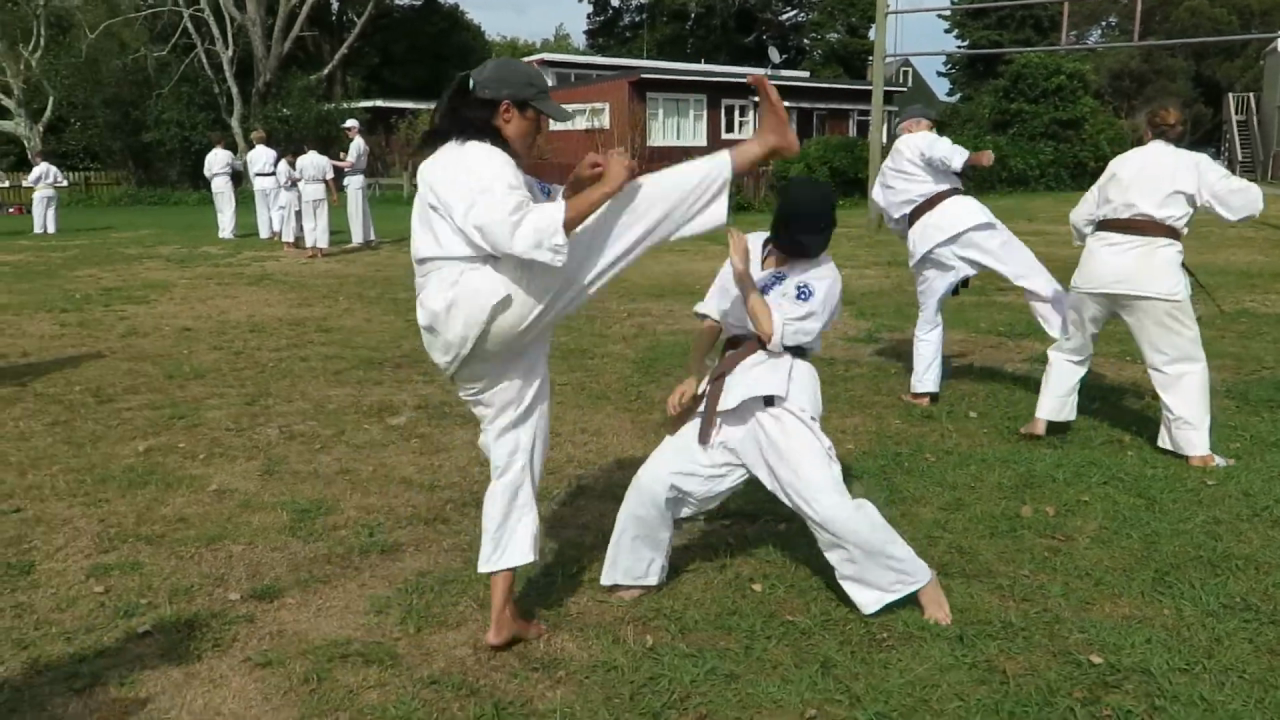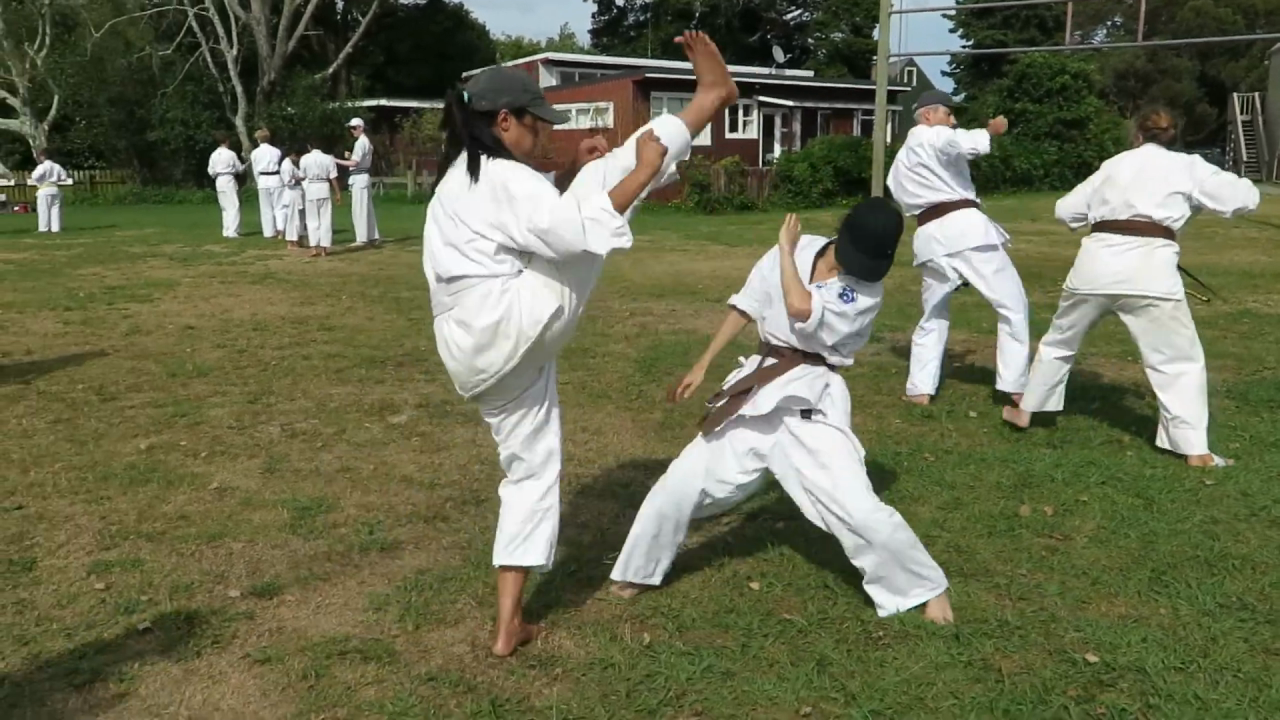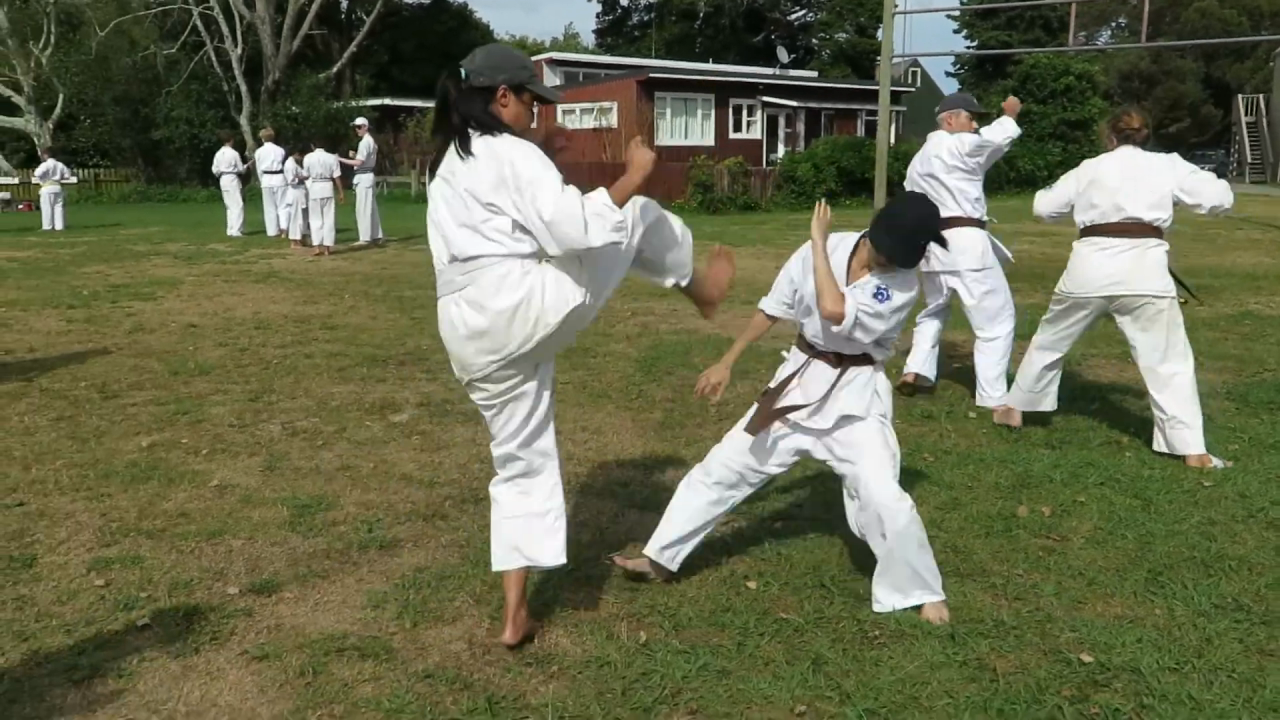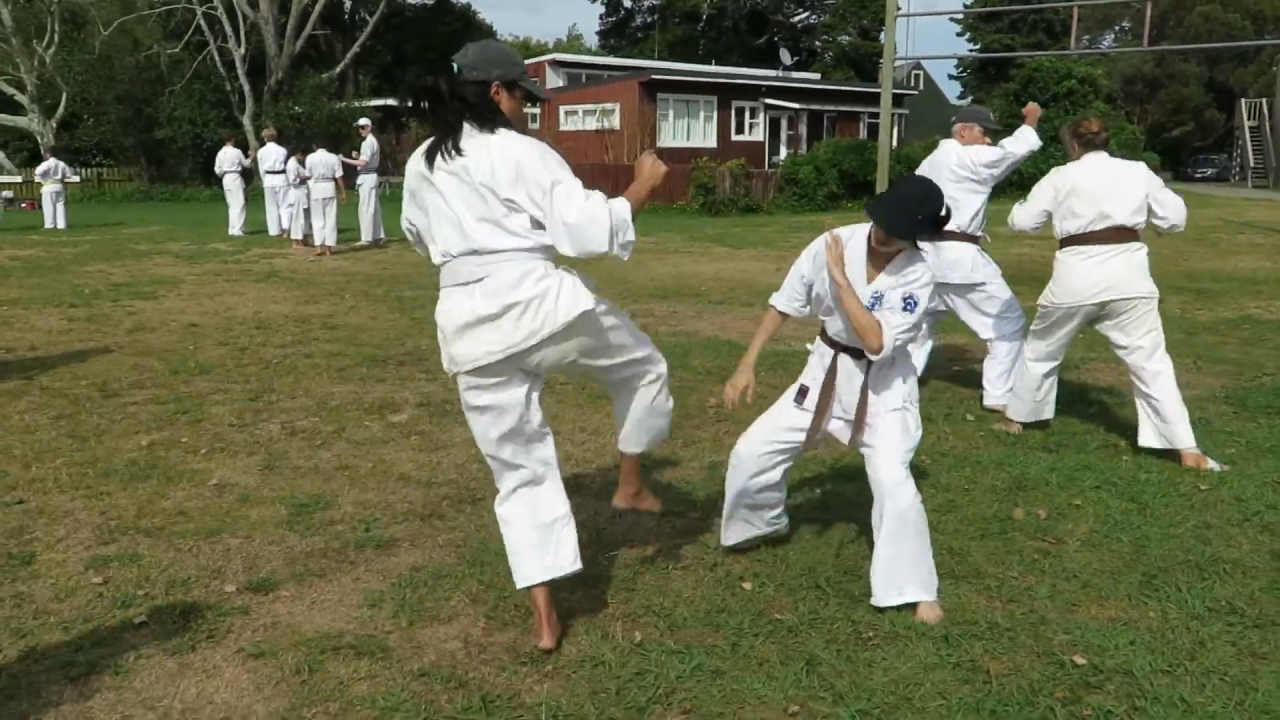
dt=0.1s
person 1, frame 1
left shoulder: (493, 164)
right shoulder: (471, 162)
left elbow: (538, 213)
right elbow: (530, 237)
left wrist: (581, 181)
right wrist: (605, 189)
left hip: (462, 334)
right hip: (491, 300)
left knee: (513, 462)
right knee: (636, 201)
left ankle: (503, 615)
right ankle: (762, 147)
person 1, frame 2
left shoulder: (464, 180)
right shoulder: (505, 179)
left elbow: (537, 219)
right elbow: (586, 230)
left wrist: (577, 171)
right wrist: (638, 174)
left hip: (475, 353)
right hip: (519, 319)
left knee: (530, 470)
left ankle: (509, 624)
person 1, frame 3
left shoulder: (453, 160)
right shoulder: (510, 154)
right elbow: (573, 228)
left wrist: (572, 189)
right wrist: (630, 181)
left hip: (472, 335)
right hip: (529, 302)
left knee: (521, 466)
right knee: (638, 217)
left ankle: (514, 615)
right ankle: (696, 284)
person 1, frame 4
left shoulder: (421, 166)
right shoulder: (520, 152)
right elbow: (595, 234)
right wrist: (640, 190)
left hip: (469, 329)
right hip: (538, 307)
left knee: (521, 473)
right knee: (641, 361)
left ankle: (545, 618)
right ankle: (630, 479)
person 2, frame 1
left shoulder: (823, 276)
right shoulder: (752, 247)
left elbow: (772, 334)
right elbow: (712, 317)
left wrist: (744, 278)
right wrist: (691, 380)
left hip: (779, 392)
right hip: (730, 394)
left knee: (826, 502)
right knee: (655, 480)
left ankle: (919, 579)
right ankle: (637, 573)
person 2, frame 2
left shoulder: (867, 289)
right shoulder: (791, 252)
left elbow: (802, 314)
right elbow: (746, 307)
left wrist: (785, 254)
right wrist: (702, 366)
left hip: (812, 401)
right hip: (754, 391)
left knee: (853, 507)
right knee: (684, 481)
left ankle: (928, 588)
right ankle: (640, 570)
person 2, frame 3
left shoulder: (905, 283)
right shoulder: (828, 247)
left elbow: (835, 314)
right elbow: (774, 310)
left wrist: (819, 251)
right wrist: (726, 363)
left hip: (854, 394)
right hip: (799, 381)
left knee: (881, 499)
right knee: (722, 468)
left ankle: (925, 591)
right ankle: (660, 555)
person 2, frame 4
left shoulder: (919, 277)
right shoulder: (835, 243)
left elbow: (876, 341)
right elbow: (784, 306)
left wrist: (841, 277)
right wrist: (746, 367)
left hip: (883, 384)
right hip: (828, 372)
left knee: (892, 484)
right knee: (753, 452)
left ankle: (914, 590)
right ankle: (762, 522)
person 3, frame 1
left shoulder: (1121, 162)
right shoulder: (1195, 164)
left elbow: (1081, 219)
right elbow: (1247, 202)
left wrist: (1091, 243)
left hip: (1100, 263)
right hip: (1153, 268)
left knee: (1072, 346)
right knee: (1180, 361)
left ankle: (1041, 421)
right ankle: (1197, 451)
person 3, frame 2
left shoulder: (1114, 165)
right shoulder: (1188, 166)
left elbow: (1067, 211)
right elbow: (1245, 197)
left wrist: (1095, 209)
right wrist: (1198, 197)
left hip: (1097, 263)
right hip: (1151, 268)
left knee: (1061, 339)
right knee: (1180, 359)
left ankle: (1024, 409)
right ankle: (1195, 450)
person 3, frame 3
left shoulder: (1092, 167)
right shoulder: (1168, 165)
left elbow: (1044, 206)
right elbow: (1220, 197)
left wrist: (1081, 203)
right wrist: (1183, 195)
left hip: (1090, 267)
right hip: (1143, 270)
left knee: (1050, 340)
right knee: (1169, 359)
left ankle: (1015, 410)
right ankle: (1193, 451)
person 3, frame 4
left shoulder: (1061, 176)
right shoulder: (1136, 171)
left elbow: (1022, 220)
right elbow: (1176, 218)
left wrist: (1054, 213)
left hip: (1076, 275)
right hip: (1127, 274)
left knee: (1041, 350)
right knee: (1150, 362)
left ankle: (1016, 418)
right ankle: (1188, 451)
person 4, frame 1
left shoulder: (884, 178)
right shoulder: (909, 144)
left elbow: (896, 221)
right elbow: (935, 150)
right wrist: (974, 158)
left hip: (926, 238)
right hip: (962, 217)
left knee: (929, 317)
right knee: (1030, 274)
left ankle: (922, 390)
person 4, frame 2
left shoulder: (900, 161)
right shoulder: (932, 137)
left elbow: (904, 203)
right elbow: (954, 144)
right wrist: (990, 130)
left hip: (929, 238)
right hip: (967, 228)
left knee: (933, 317)
right knee: (1013, 305)
left ankle: (919, 389)
right ankle: (1014, 385)
person 4, frame 3
left shoulder: (919, 160)
right shoulder: (957, 146)
right elbow: (993, 139)
right wrist: (1010, 115)
left hip: (932, 245)
right hip: (968, 245)
left knee: (932, 315)
right knee: (996, 322)
left ankle: (915, 372)
right ankle: (993, 396)
person 4, frame 4
left shoulder: (929, 164)
right shoulder: (967, 156)
right elbow: (1013, 151)
right wrist: (1031, 121)
left hip: (928, 254)
right hip: (957, 257)
left knee: (924, 323)
right knee: (1008, 320)
right ankle: (999, 396)
